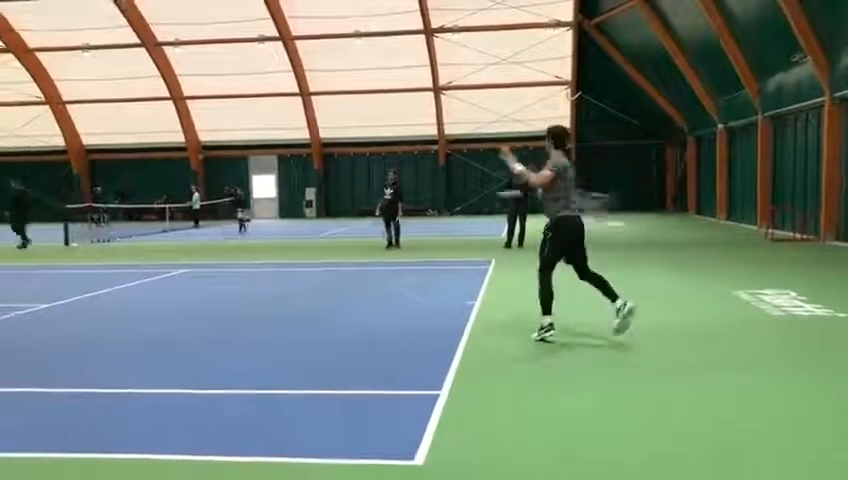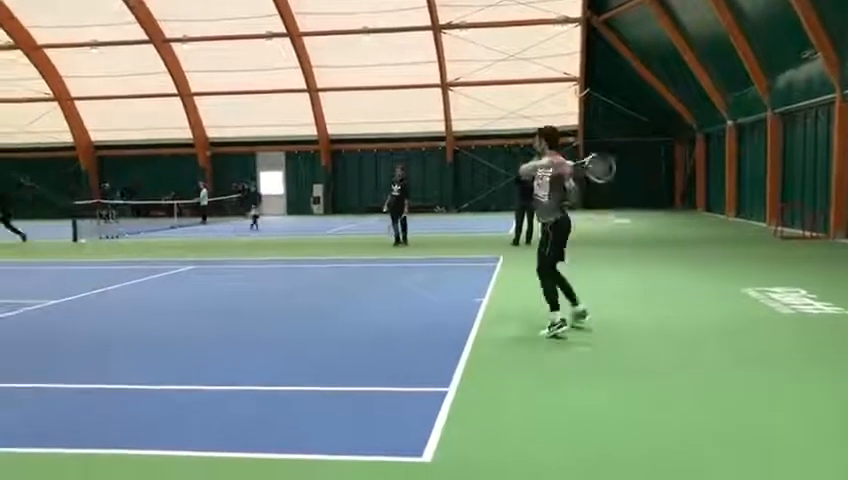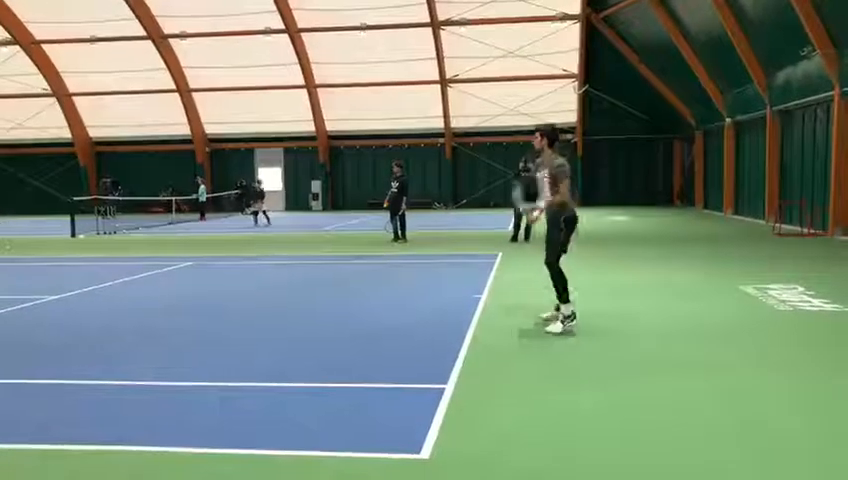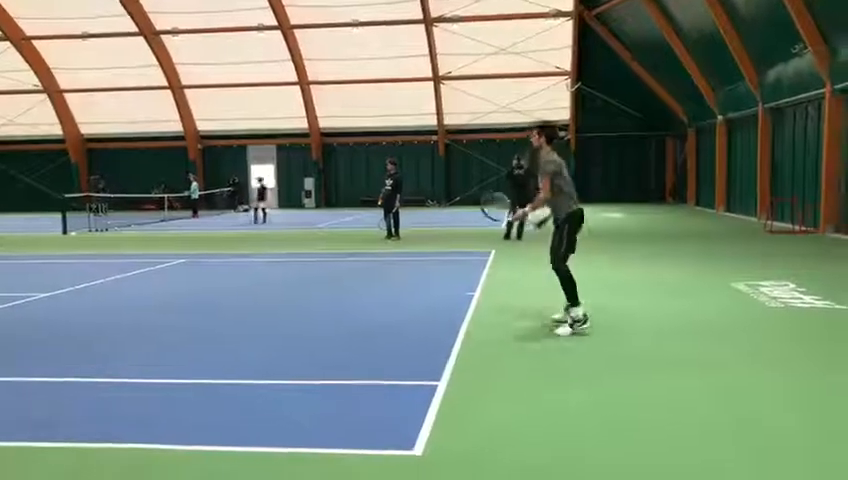
dt=0.4s
person 1, frame 1
left shoulder: (556, 162)
right shoulder: (564, 163)
left elbow: (536, 181)
left wrist: (515, 166)
left hip: (559, 225)
right hip: (570, 222)
left knee: (544, 273)
right knee: (583, 271)
left ankle: (546, 324)
right ankle: (619, 304)
person 1, frame 2
left shoulder: (563, 165)
right shoulder: (539, 161)
left elbow: (574, 192)
right elbow: (523, 171)
left wrist: (566, 174)
right wrist: (542, 162)
left hip: (557, 223)
right hip: (549, 224)
left knee: (544, 270)
right knee: (549, 269)
left ankle: (558, 321)
right ankle: (578, 309)
person 1, frame 3
left shoulder: (559, 164)
right shoulder: (540, 163)
left elbow: (564, 197)
left wrist: (540, 206)
right wrist: (538, 211)
left hip: (565, 219)
right hip: (554, 219)
left knee: (551, 262)
right knee: (552, 262)
left ankle: (568, 314)
right ankle: (562, 306)
person 1, frame 4
left shoulder: (547, 161)
right shoulder: (550, 159)
left elbow: (544, 195)
left wrist: (526, 210)
left hip: (569, 216)
right hip: (565, 216)
left knee: (558, 263)
right knee: (558, 262)
left ankle: (579, 317)
right ankle: (572, 308)
